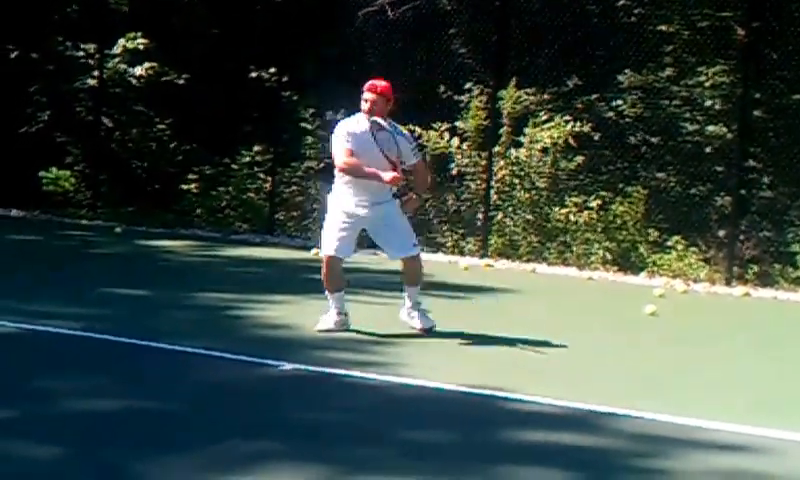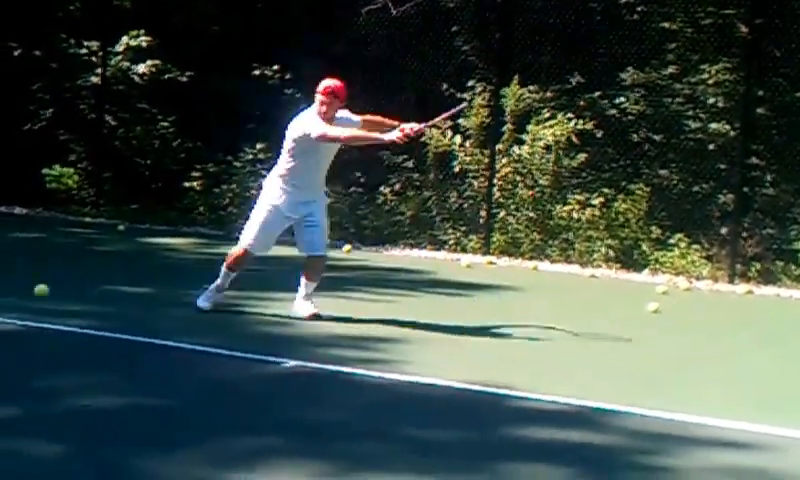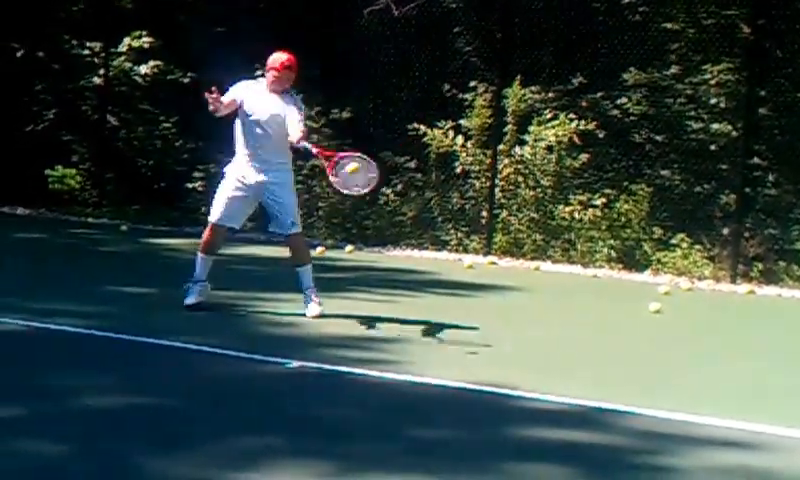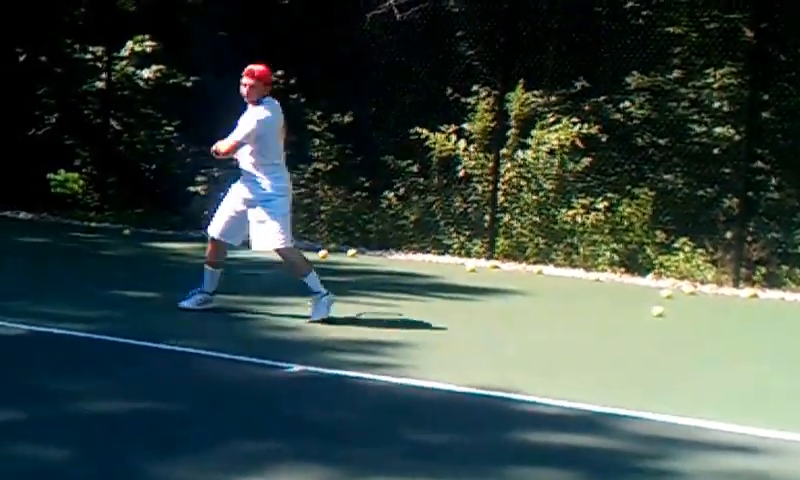
dt=0.4s
person 1, frame 1
right shoulder: (347, 128)
left elbow: (420, 170)
right elbow: (343, 163)
left wrist: (416, 195)
right wrist: (381, 175)
left hip: (383, 204)
right hip: (345, 203)
left knee: (411, 257)
right knee: (331, 257)
left ankle: (412, 308)
right ankle: (338, 312)
person 1, frame 2
left shoulder: (342, 118)
right shoulder: (306, 123)
left elbow: (365, 121)
right elbow: (343, 137)
left wrist: (398, 127)
right wrist: (385, 137)
left hip: (312, 200)
right hip: (279, 196)
left knee: (317, 256)
right knee: (247, 249)
left ankle: (304, 298)
right ankle: (218, 289)
person 1, frame 3
left shoulder: (293, 105)
right shoulder: (246, 89)
left elbow: (297, 136)
right elbow: (222, 109)
left wrist: (309, 146)
right wrist: (215, 103)
left hip: (277, 176)
right hip: (242, 171)
left knee: (294, 234)
right knee: (216, 226)
left ankle: (310, 293)
right ankle: (199, 283)
person 1, frame 4
left shoulder: (259, 115)
right shoulder: (271, 108)
left elbow: (225, 149)
left wrist: (218, 146)
left hip: (270, 191)
right hip: (246, 187)
left knee: (281, 247)
right knee: (216, 238)
left ankle: (321, 295)
right ankle: (206, 292)
